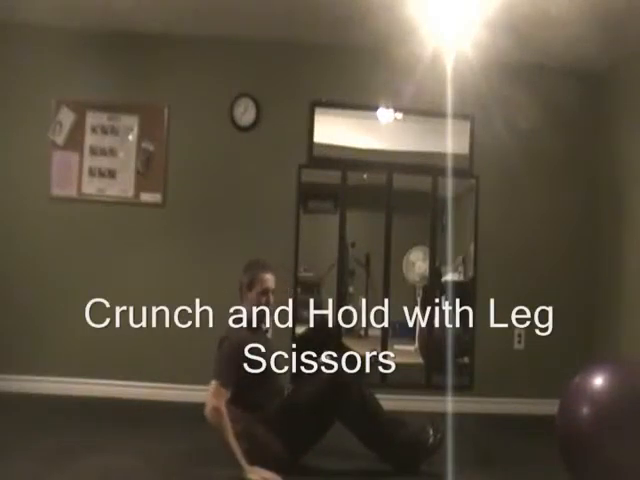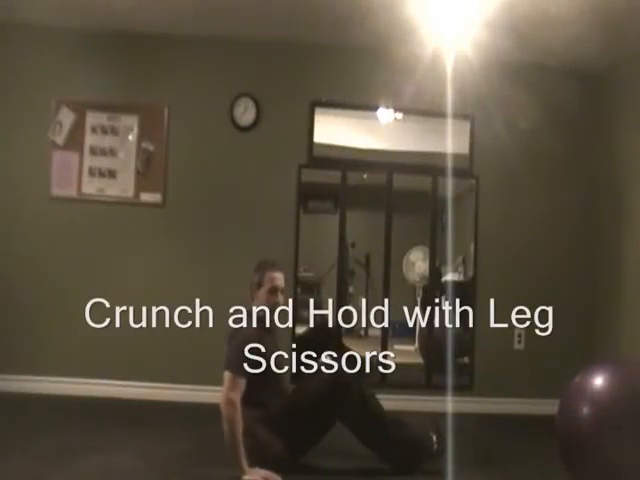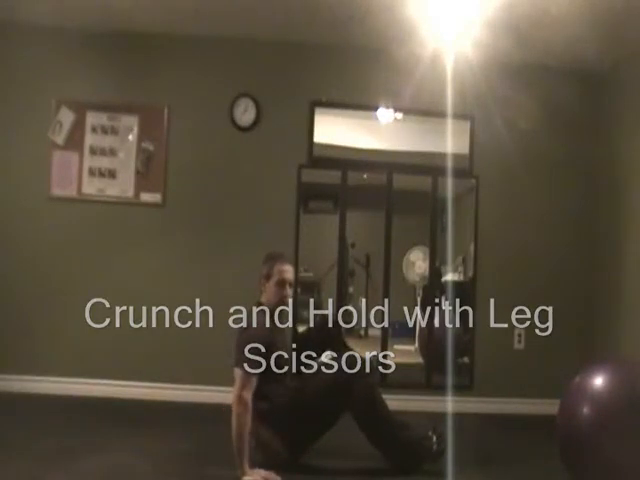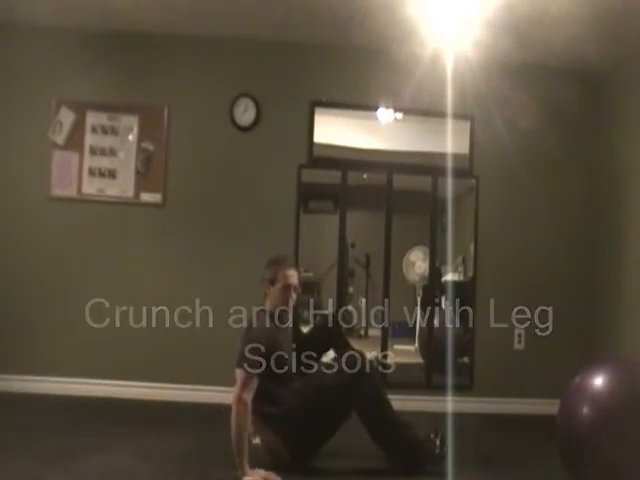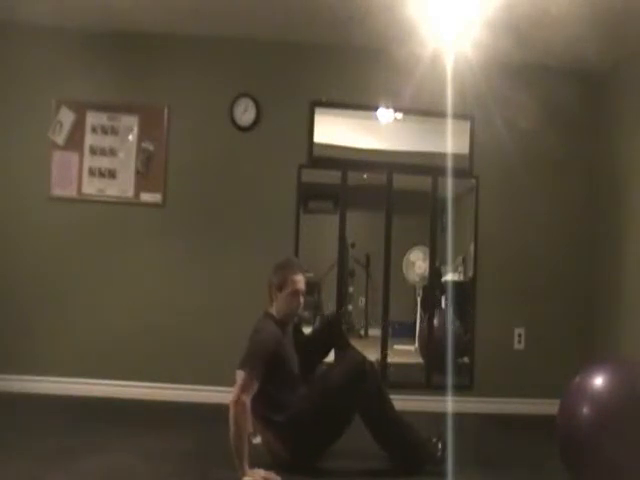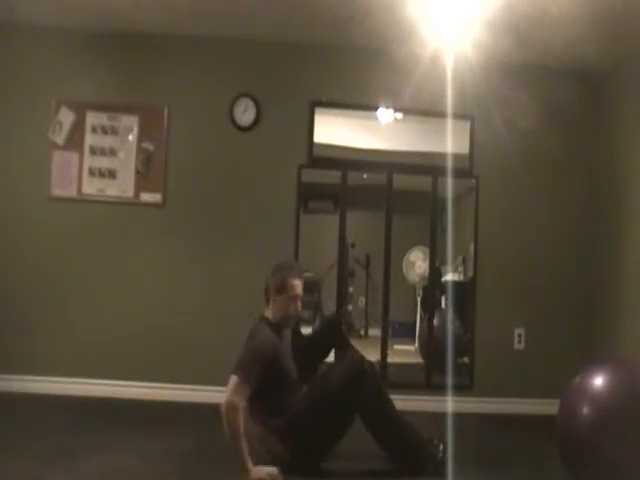
dt=0.3s
person 1, frame 1
left shoulder: (257, 332)
right shoulder: (236, 342)
right elbow: (214, 407)
left hip: (279, 423)
right hip: (270, 445)
right knee: (338, 382)
right ankle: (403, 450)
person 1, frame 2
left shoulder: (266, 328)
right shoulder: (246, 336)
right elbow: (229, 400)
left hip: (278, 424)
right hip: (270, 444)
right knee: (340, 382)
right ankle: (408, 450)
person 1, frame 3
left shoulder: (277, 319)
right shoulder: (256, 331)
right elbow: (241, 399)
left hip: (285, 418)
right hip: (276, 438)
right knee: (349, 376)
right ankle: (409, 450)
person 1, frame 4
left shoulder: (282, 321)
right shoulder: (260, 332)
right elbow: (241, 399)
left hip: (294, 417)
right hip: (288, 438)
right knee: (357, 370)
right ankle: (412, 453)
person 1, frame 5
left shoulder: (284, 326)
right shoulder: (266, 336)
right elbow: (239, 400)
left hip: (295, 423)
right hip: (293, 442)
right knee: (358, 369)
right ankle: (415, 454)
person 1, frame 6
left shoulder: (275, 332)
right shoulder: (262, 341)
right elbow: (231, 403)
left hip: (298, 427)
right hip: (295, 444)
right knee: (358, 370)
right ankle: (417, 456)
